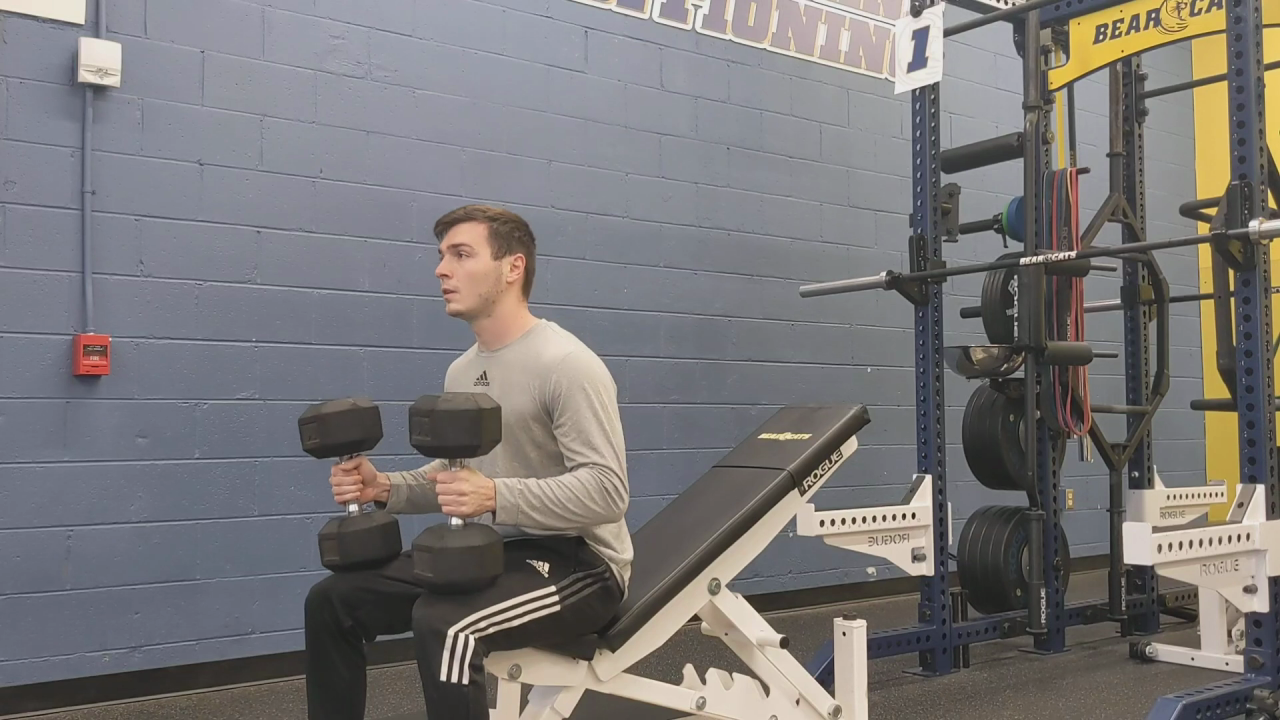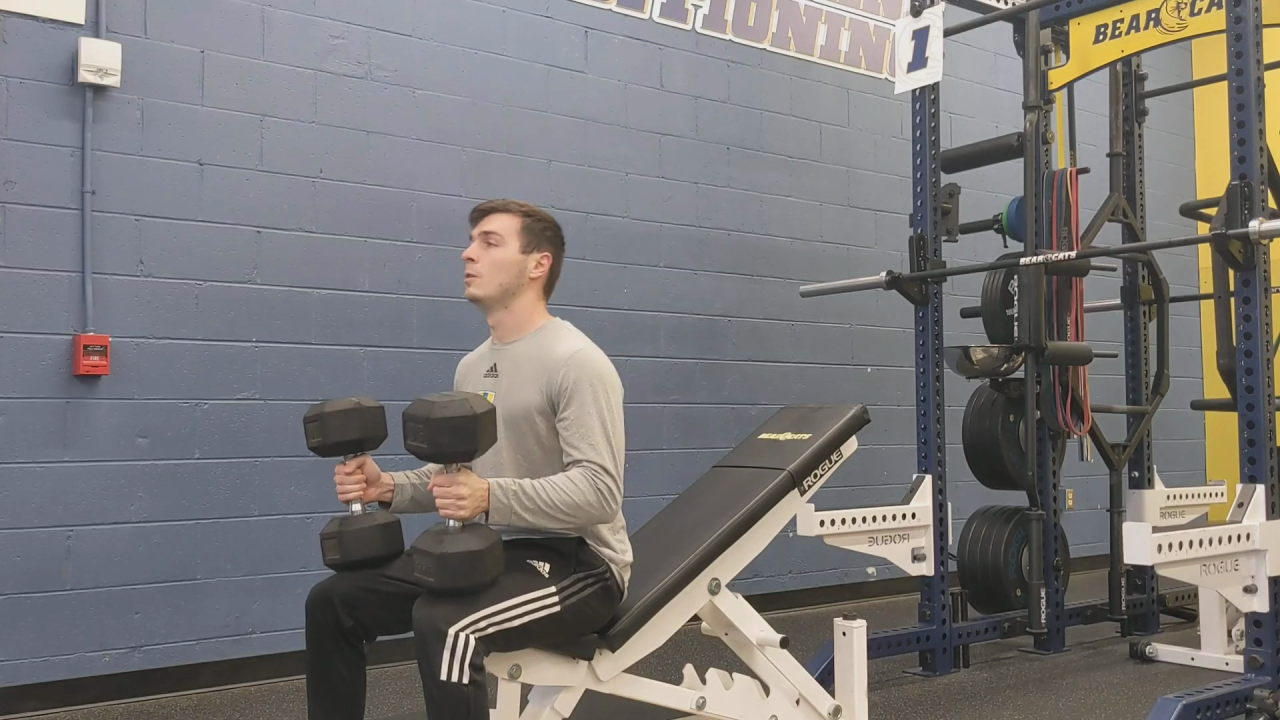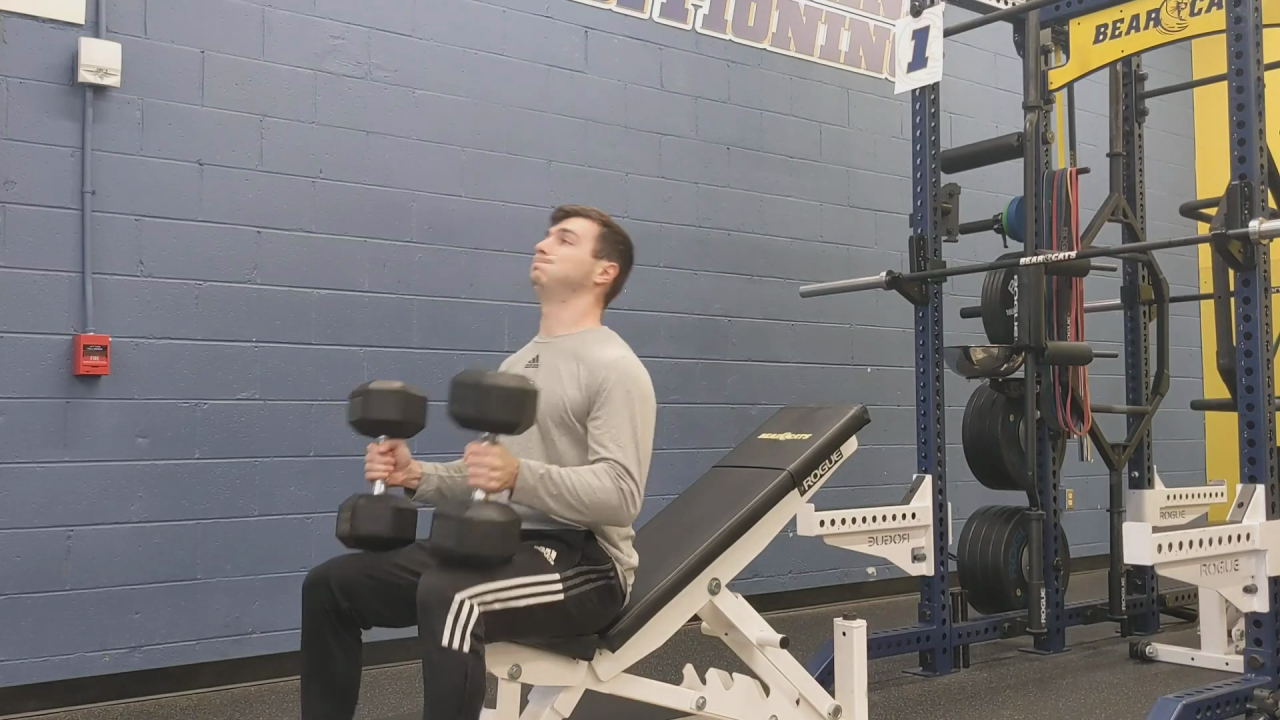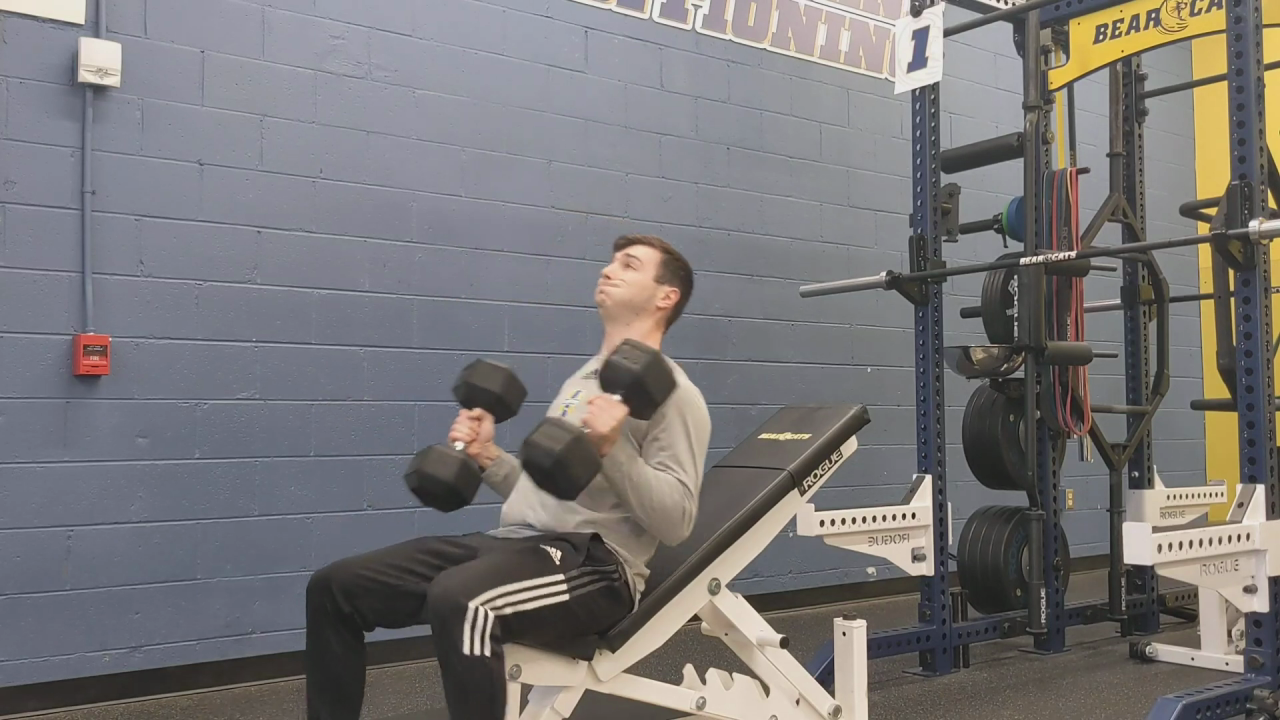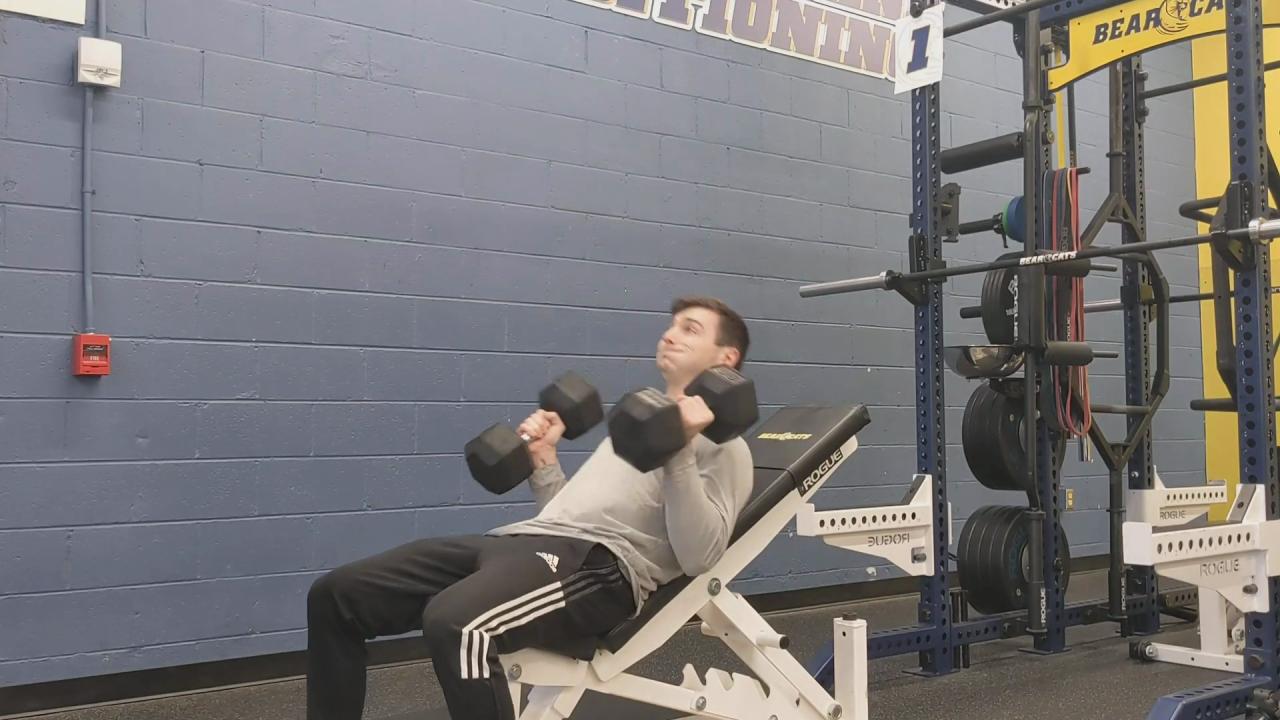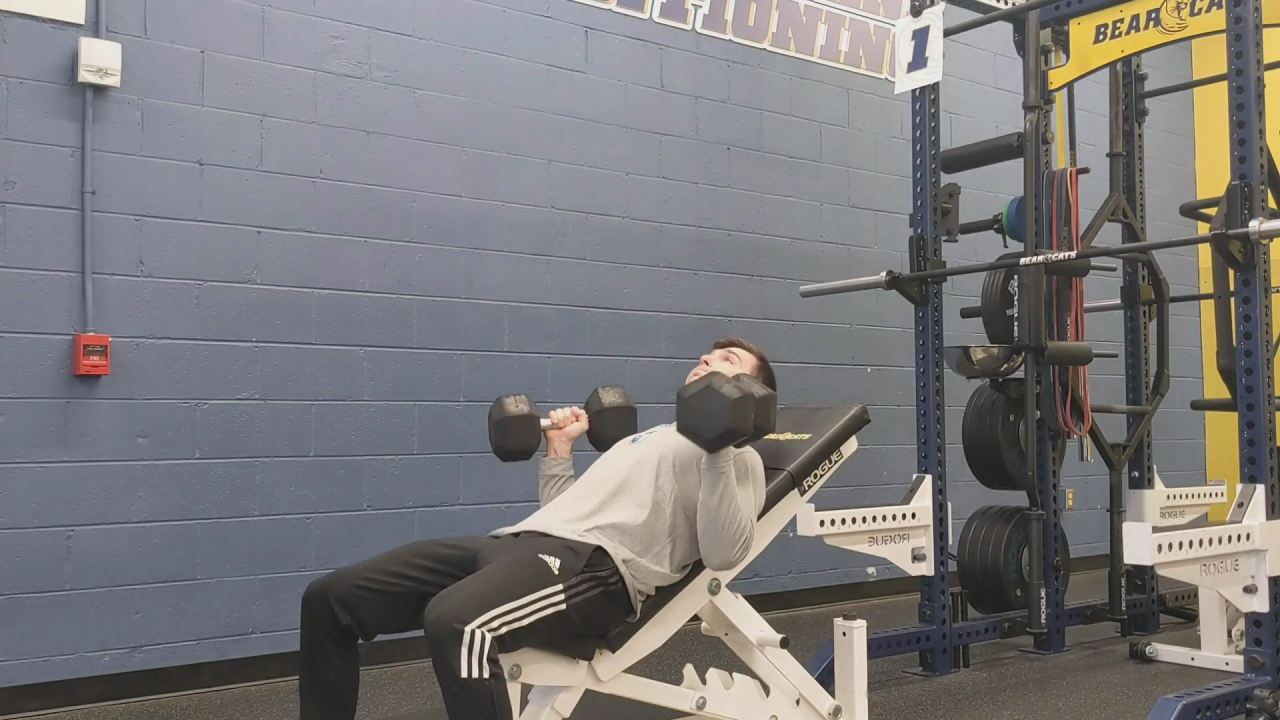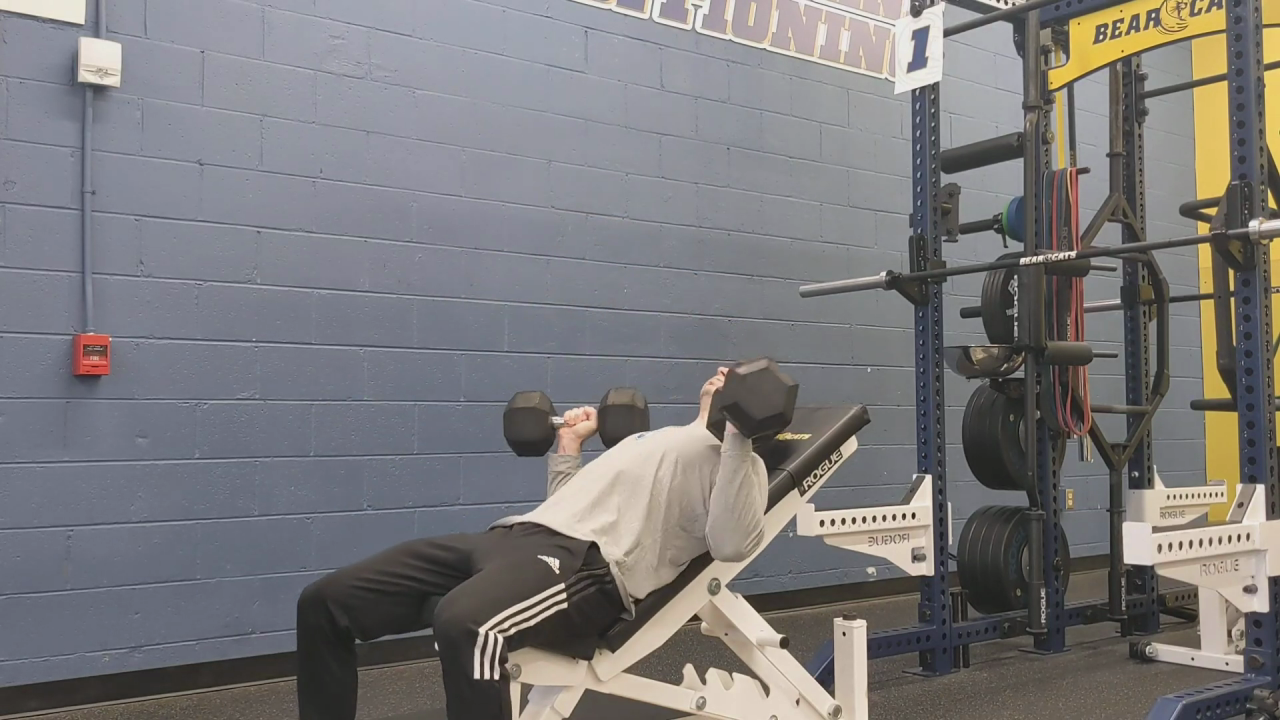
dt=0.3s
person 1, frame 1
left shoulder: (565, 365)
right shoulder: (463, 372)
left elbow: (606, 493)
right elbow: (457, 476)
left wrist: (497, 496)
right wrist: (384, 487)
left hip: (576, 560)
left knee: (444, 624)
right knee: (333, 600)
person 1, frame 2
left shoulder: (575, 362)
right shoulder: (473, 367)
left elbow: (599, 493)
right elbow: (460, 474)
left wrist: (492, 497)
right wrist: (388, 486)
left hip: (576, 561)
right hip: (494, 550)
left knee: (444, 624)
right knee: (334, 602)
person 1, frame 3
left shoulder: (614, 368)
right shoulder: (518, 362)
left elbow: (621, 497)
left wrist: (518, 474)
right wrist: (416, 477)
left hip: (582, 560)
left knee: (449, 596)
right knee: (331, 585)
person 1, frame 4
left shoulder: (671, 394)
right shoulder: (582, 379)
left elbow: (674, 520)
left wrist: (612, 447)
right wrist: (488, 457)
left hip: (592, 562)
right hip: (516, 542)
left knee: (461, 600)
right knee: (336, 587)
person 1, frame 5
left shoulder: (720, 447)
left elbow: (695, 557)
left wrist: (682, 451)
right wrist: (542, 458)
left hip: (596, 566)
right hip: (519, 541)
left knee: (453, 625)
right knee: (336, 594)
person 1, frame 6
left shoulder: (736, 458)
right shoulder: (646, 438)
left elbow: (723, 551)
left wrist: (720, 444)
right wrist: (558, 447)
left hip: (593, 565)
right hip: (519, 540)
left knee: (455, 624)
right knee: (331, 598)
person 1, frame 7
left shoulder: (735, 462)
right shoulder: (656, 439)
left elbow: (733, 544)
left wrist: (737, 436)
right wrist: (568, 443)
left hip: (584, 562)
right hip: (513, 537)
left knee: (465, 625)
right knee: (326, 601)
